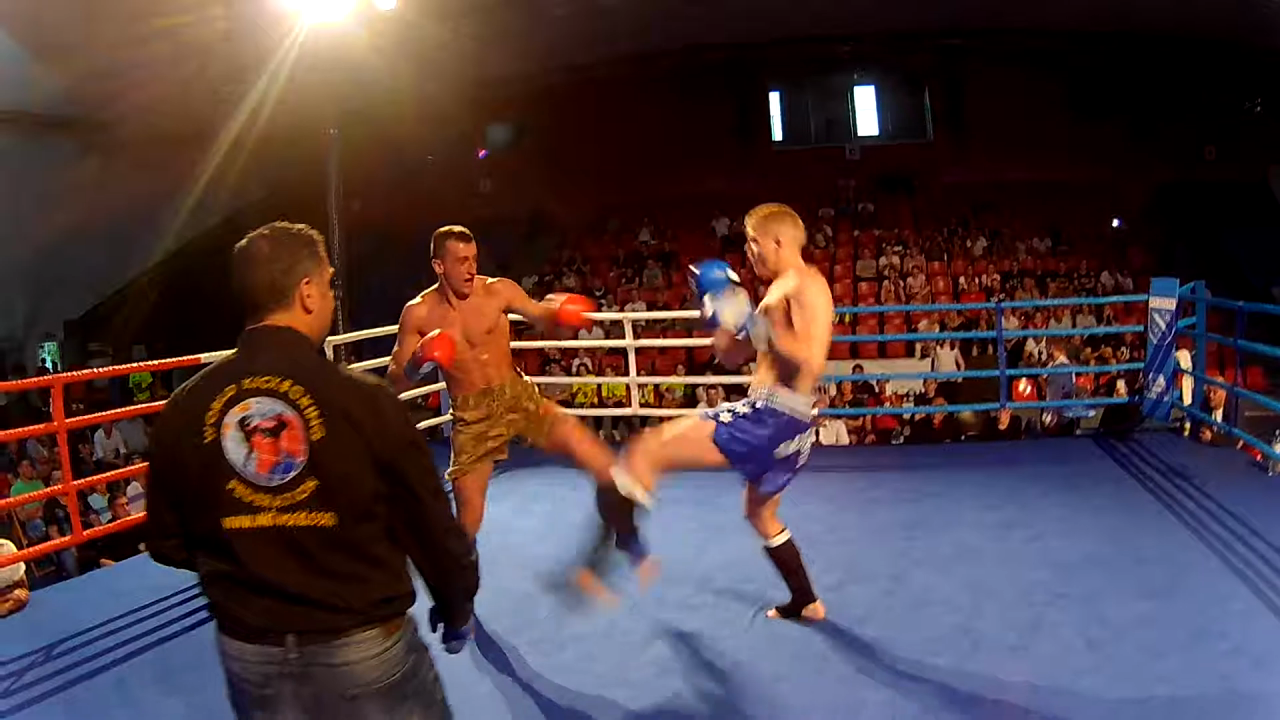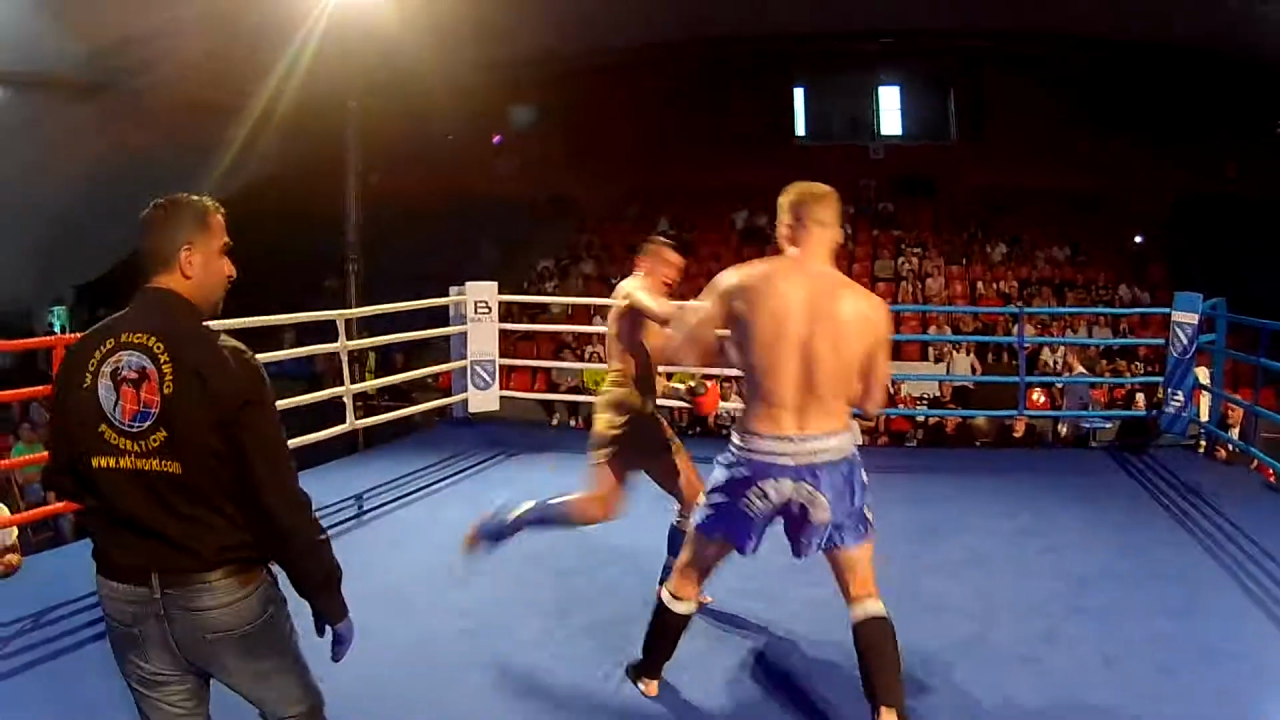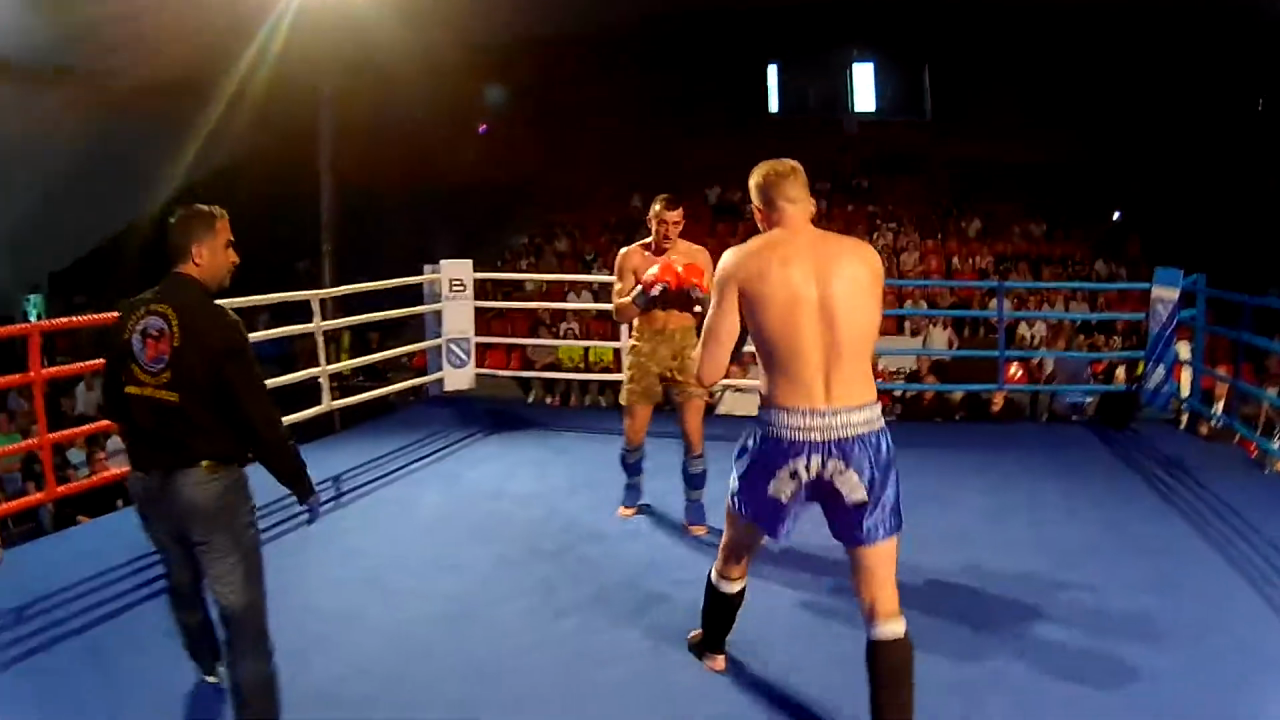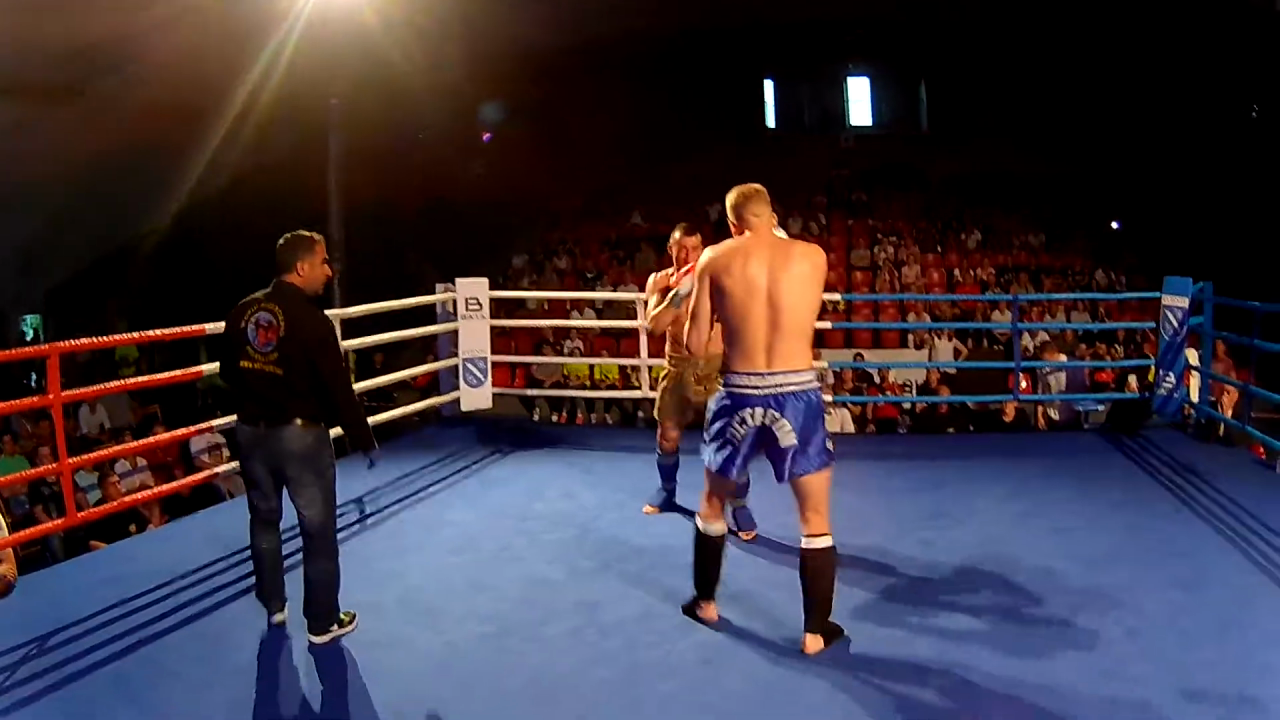
dt=1s
person 1, frame 1
left shoulder: (802, 282)
right shoulder: (780, 290)
left elbow: (808, 362)
right elbow: (730, 356)
left wrist: (754, 325)
right wrist: (718, 302)
left hip: (772, 416)
right hip: (784, 423)
left knee: (645, 452)
right knee: (761, 515)
right ankle: (807, 602)
person 1, frame 2
left shoulder: (741, 282)
right shoulder: (867, 308)
left elbow: (682, 349)
right elbow: (872, 401)
left hip: (758, 461)
right hip: (830, 462)
left knee: (689, 571)
right knee: (862, 591)
left ankle: (649, 671)
person 1, frame 3
left shoulder: (741, 263)
right shoulder: (865, 257)
left elbow: (707, 373)
left wrist: (732, 318)
left hip: (785, 435)
right hip: (860, 432)
left knee: (735, 551)
right knee: (881, 602)
left ankle: (712, 644)
person 1, frame 4
left shoulder: (715, 259)
right shoulder: (813, 257)
left elbow: (697, 346)
left hip: (740, 397)
right hip: (797, 395)
left knee: (714, 503)
right knee: (815, 519)
left ankle: (705, 601)
right ankle: (817, 630)
person 2, frame 1
left shoulder: (184, 410)
right shoulder: (363, 399)
left elbow: (167, 543)
right elbow: (432, 528)
right wrist: (457, 608)
left hip: (252, 656)
right hip: (367, 648)
person 2, frame 2
left shoulder: (81, 357)
right shoulder: (221, 362)
left elbow: (64, 479)
right elbow: (277, 499)
right wrist: (328, 597)
left hip: (126, 595)
right hip: (225, 594)
person 2, frame 3
left shoulder: (131, 317)
right shoulder: (215, 324)
left elbow: (115, 404)
right elbow: (259, 419)
right wrist: (302, 485)
left hip: (147, 483)
right hip: (208, 483)
left knee: (183, 584)
right knee: (243, 614)
left ankle: (208, 663)
person 2, frame 4
left shoulder: (244, 311)
right shoulder: (312, 322)
left elbow: (229, 372)
right elbow: (339, 392)
right wrist: (366, 442)
left hip: (252, 433)
right hip: (300, 436)
left knee: (264, 519)
right knee: (318, 531)
left ankle: (273, 604)
right ankle: (322, 622)
person 3, frame 1
left shoulder: (499, 290)
right shoulder: (418, 313)
left elbow: (544, 319)
right elbow: (395, 380)
left wrist: (562, 312)
right wrist: (420, 363)
left hip: (520, 398)
right hip: (473, 416)
left knee: (602, 466)
right knee: (468, 527)
person 3, frame 2
left shoulder: (644, 308)
right shoulder: (633, 290)
right elbow: (658, 312)
left wrist: (683, 391)
left hip: (642, 411)
right hip: (626, 406)
left knee: (693, 494)
right knee: (600, 507)
right ankle: (500, 525)
person 3, frame 3
left shoulder: (698, 255)
right shoulder: (630, 257)
right elbow: (620, 313)
left wrist: (703, 298)
right wrist: (643, 294)
left hip: (684, 347)
right hip: (644, 347)
left knee: (692, 438)
right knee: (633, 435)
left ankle: (694, 506)
right ankle: (633, 486)
person 3, frame 4
right shoulder: (659, 281)
right elbow: (653, 326)
right wrist: (678, 293)
left hip: (714, 366)
right hip: (678, 368)
right knee: (667, 438)
left ankle: (740, 508)
right ankle: (667, 490)
